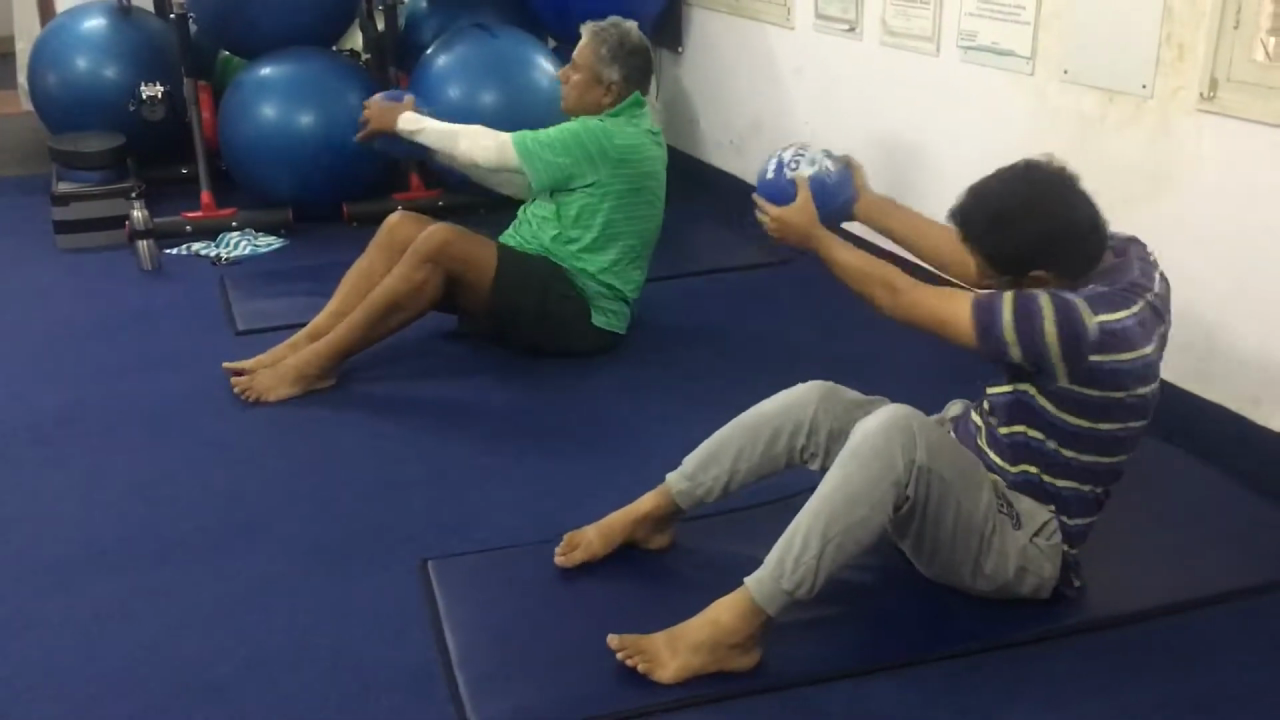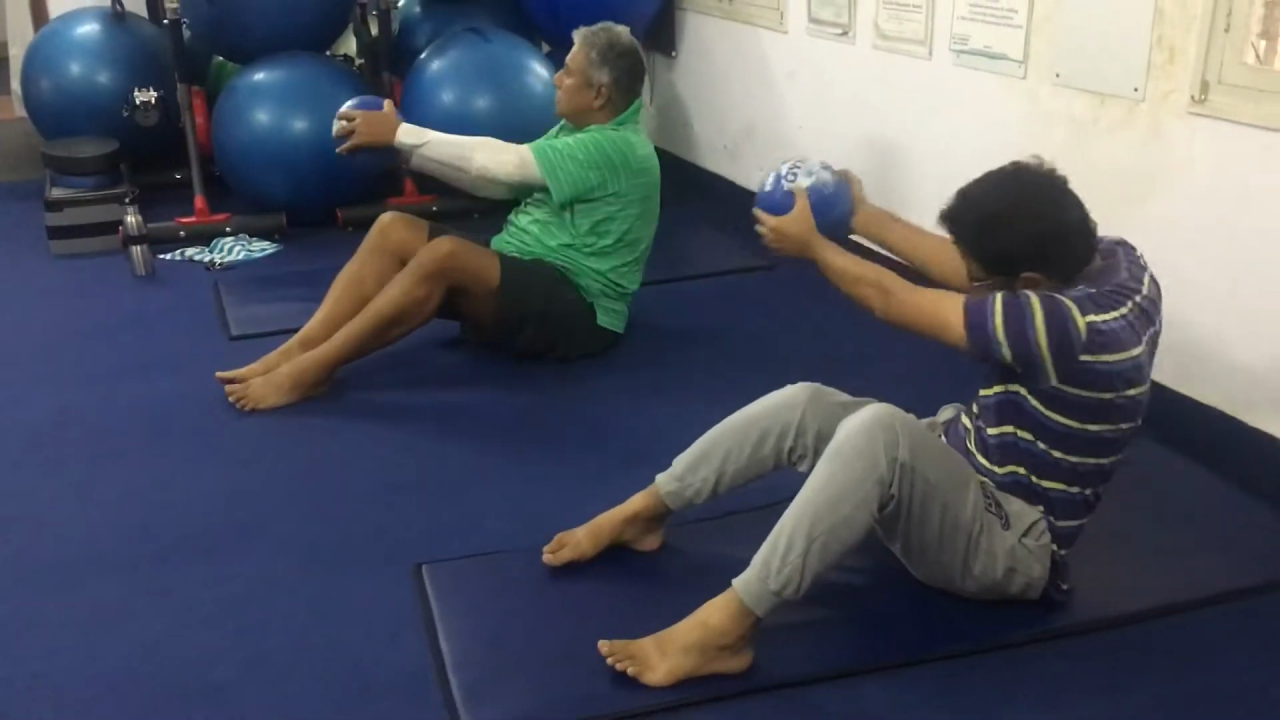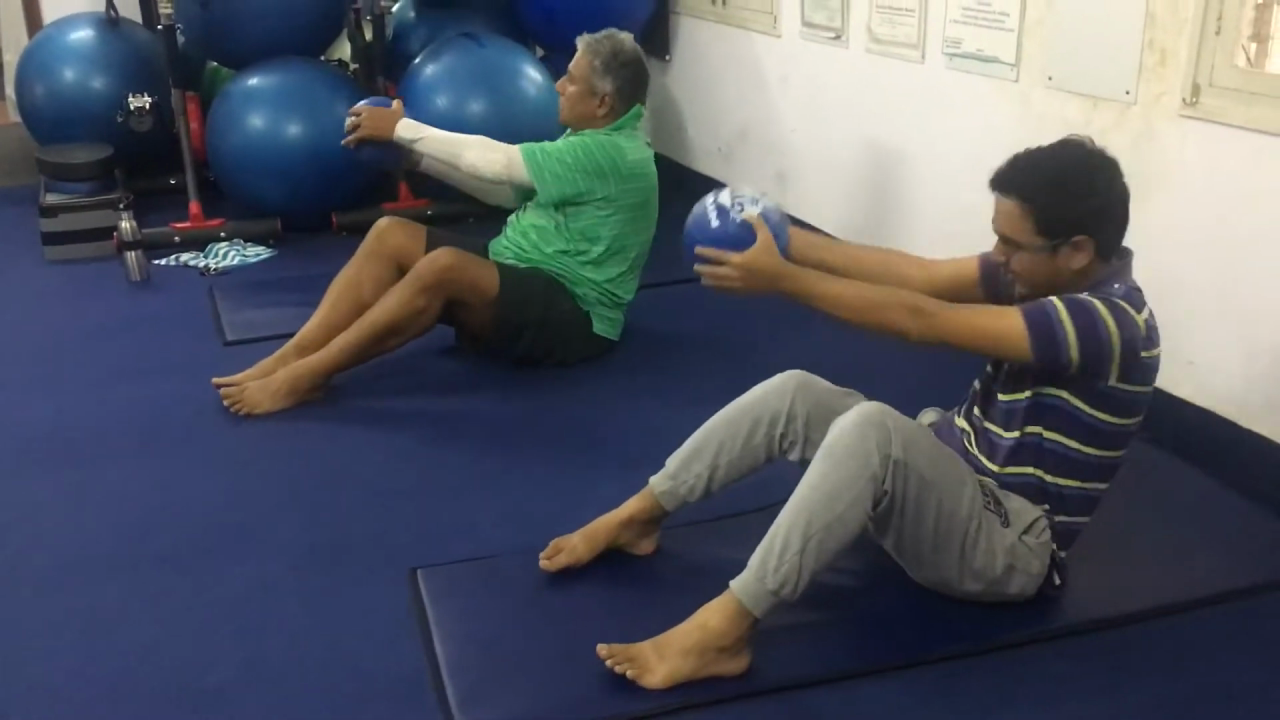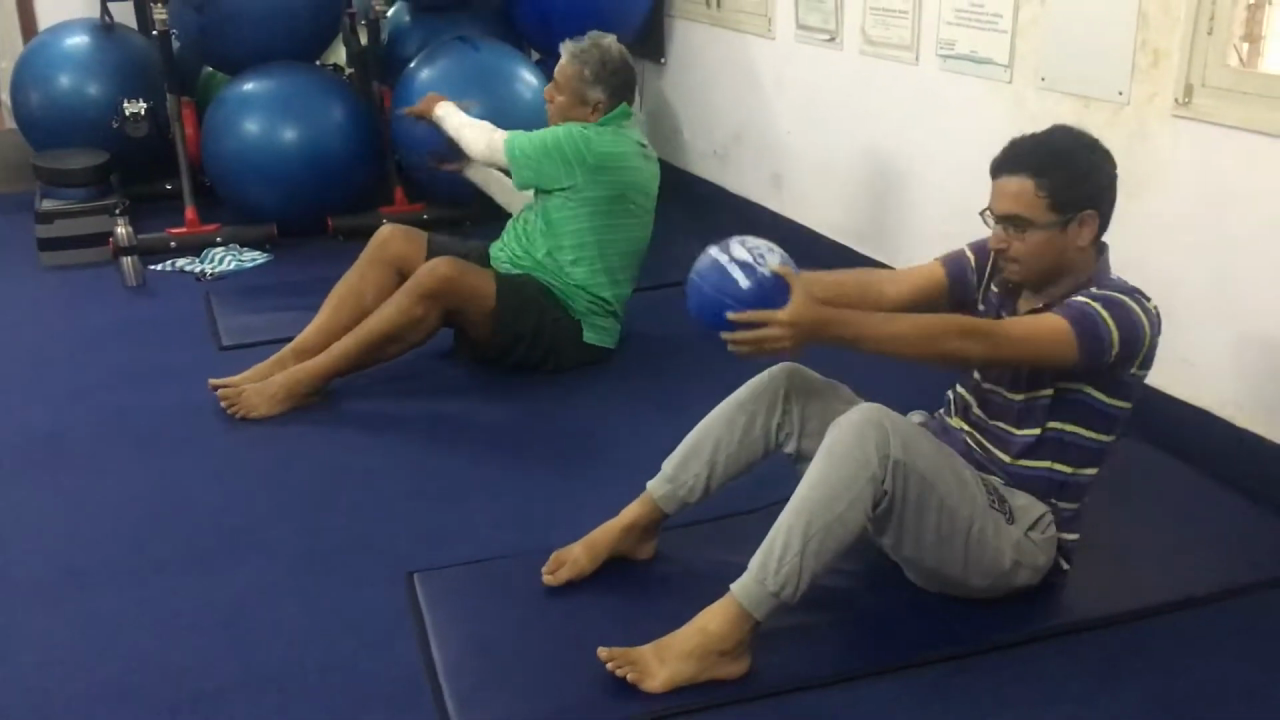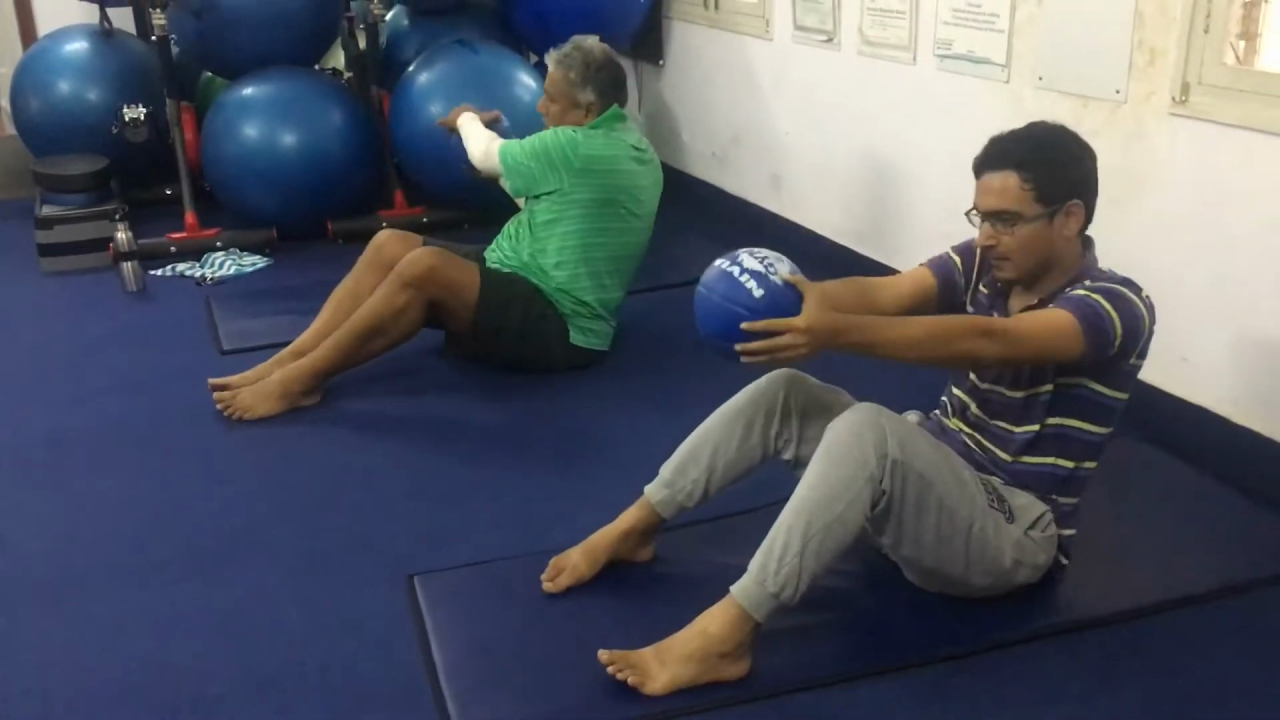
dt=0.2s
person 1, frame 1
left shoulder: (1066, 324)
right shoulder: (1123, 257)
left elbow: (899, 297)
right elbow: (984, 265)
left wrist: (812, 234)
right wrist: (867, 204)
left hip: (1021, 542)
right hip: (975, 465)
left knee: (895, 430)
right knee: (817, 405)
left ankle: (735, 627)
right ankle: (650, 513)
person 1, frame 2
left shoulder: (1059, 320)
right shoulder: (1110, 261)
left elbow: (894, 300)
right elbow: (967, 273)
left wrist: (810, 239)
right wrist: (863, 216)
left hip: (1012, 542)
left knee: (879, 429)
right knee: (804, 407)
left ankle: (724, 628)
right ankle: (640, 514)
person 1, frame 3
left shoulder: (1108, 322)
right shoulder: (1039, 270)
left elbow: (921, 320)
right elbow: (914, 275)
left wrist: (781, 279)
right wrist: (786, 244)
left hip: (1009, 541)
right hip: (948, 472)
left knee: (871, 428)
right knee: (793, 394)
left ankle: (722, 631)
right ankle: (633, 518)
person 1, frame 4
left shoulder: (1121, 316)
right shoulder: (994, 264)
left elbow: (971, 341)
right elbow: (887, 288)
left wrist: (823, 325)
right wrist: (785, 286)
left hip: (1009, 533)
right hip: (937, 473)
left knee: (868, 430)
right knee: (785, 385)
left ankle: (723, 634)
right ankle: (633, 525)
person 1, frame 5
left shoulder: (1118, 308)
right shoulder: (986, 266)
left elbow: (987, 341)
right elbow: (883, 296)
left wrist: (835, 330)
right wrist: (795, 298)
left hip: (1009, 534)
right hip: (935, 473)
left knee: (867, 430)
right knee: (783, 394)
left ankle: (724, 635)
right ankle: (630, 529)
person 2, frame 1
left shoulder: (601, 139)
right shoulder: (612, 128)
left elbow: (493, 150)
right elbow: (525, 181)
left wrist: (404, 120)
right wrist: (428, 140)
left hip: (578, 310)
right hip: (538, 274)
left knee: (442, 241)
right knee: (402, 229)
left ankle: (316, 363)
right ankle: (306, 343)
person 2, frame 2
left shoulder: (615, 150)
right shoulder: (582, 131)
left elbow: (503, 163)
right elbow: (504, 183)
left wrist: (401, 133)
right wrist: (407, 153)
left hip: (575, 312)
left knee: (445, 255)
right knee: (392, 231)
left ankle: (312, 370)
right ankle: (298, 350)
person 2, frame 3
left shoulder: (610, 155)
right shoulder: (603, 138)
left elbow: (499, 164)
right elbow: (512, 190)
left wrist: (399, 129)
right wrist: (421, 158)
left hip: (570, 317)
left knee: (443, 266)
right knee: (391, 235)
left ankle: (307, 376)
right ankle: (293, 355)
person 2, frame 4
left shoulder: (585, 146)
right shoulder: (621, 140)
left elbow: (487, 144)
left wrist: (441, 108)
right wrist: (469, 168)
left hip: (566, 325)
left knee: (441, 276)
right knee: (393, 242)
left ankle: (305, 381)
right ankle: (291, 359)
person 2, frame 5
left shoulder: (574, 149)
right shoulder: (630, 147)
left elbow: (488, 156)
left wrist: (468, 120)
right wrist: (503, 173)
left hip: (556, 326)
right hip: (535, 294)
left knee: (424, 265)
right knee: (389, 245)
left ankle: (299, 382)
right ankle: (289, 360)
